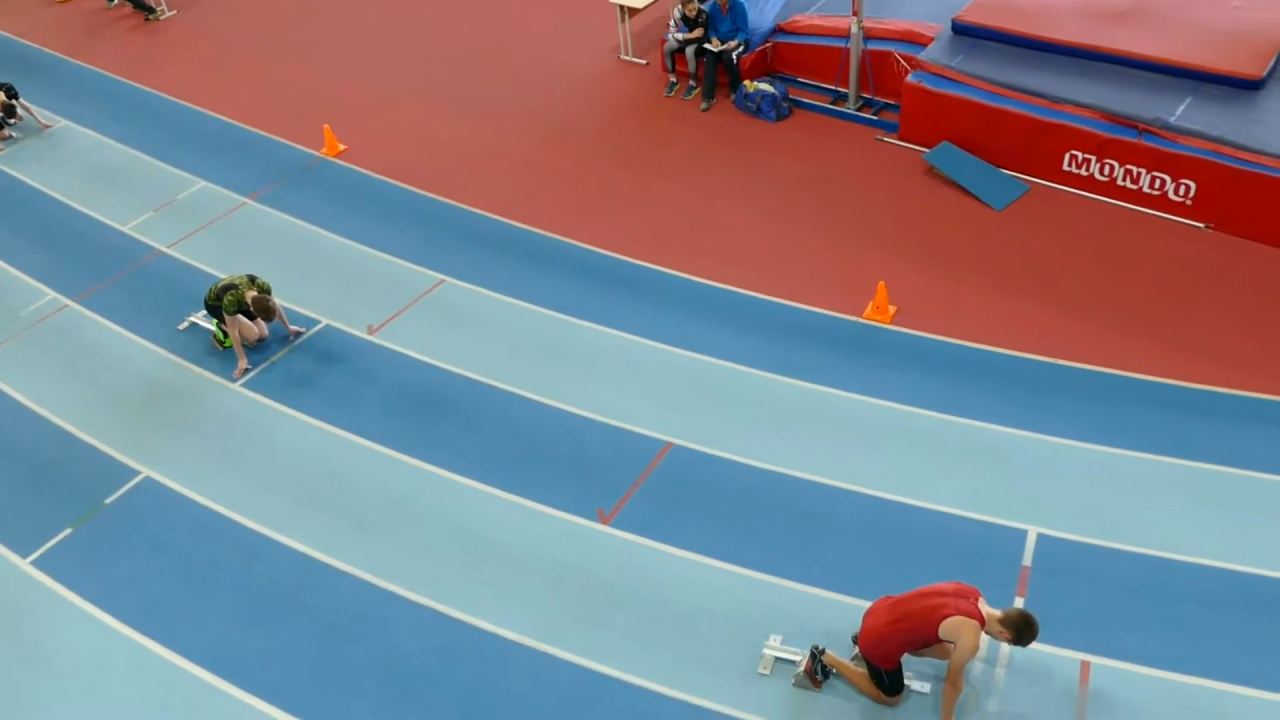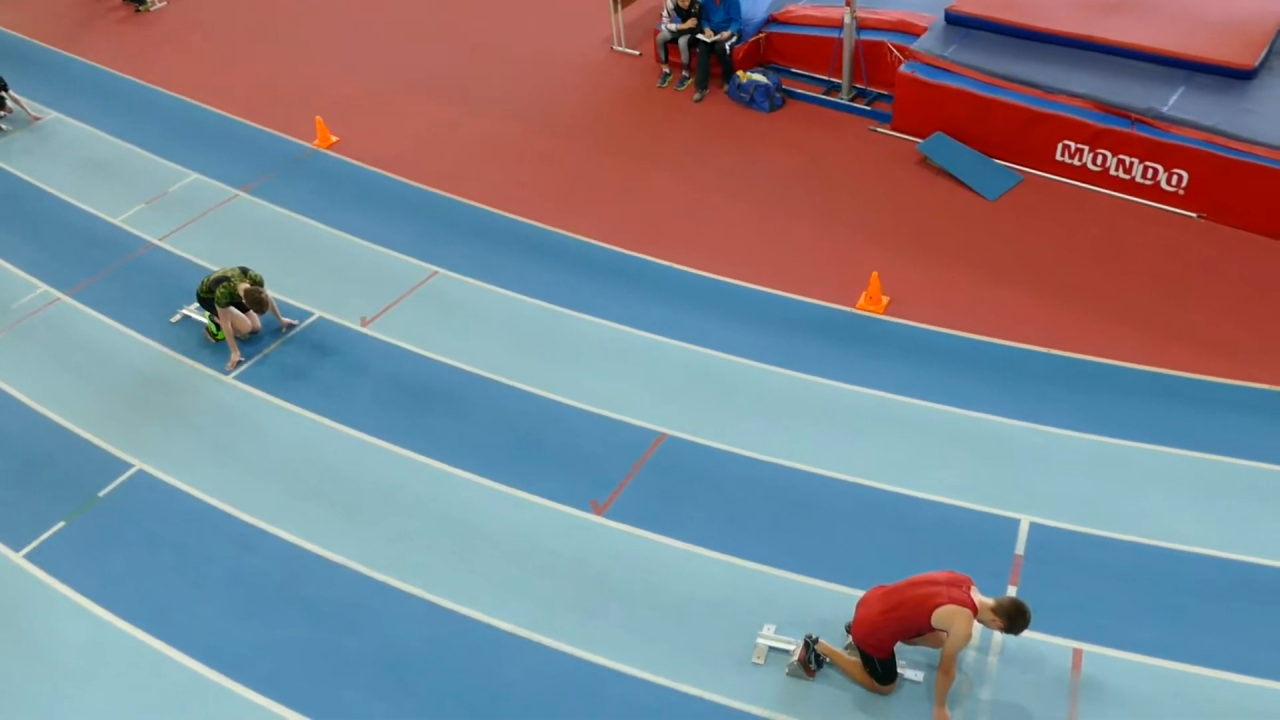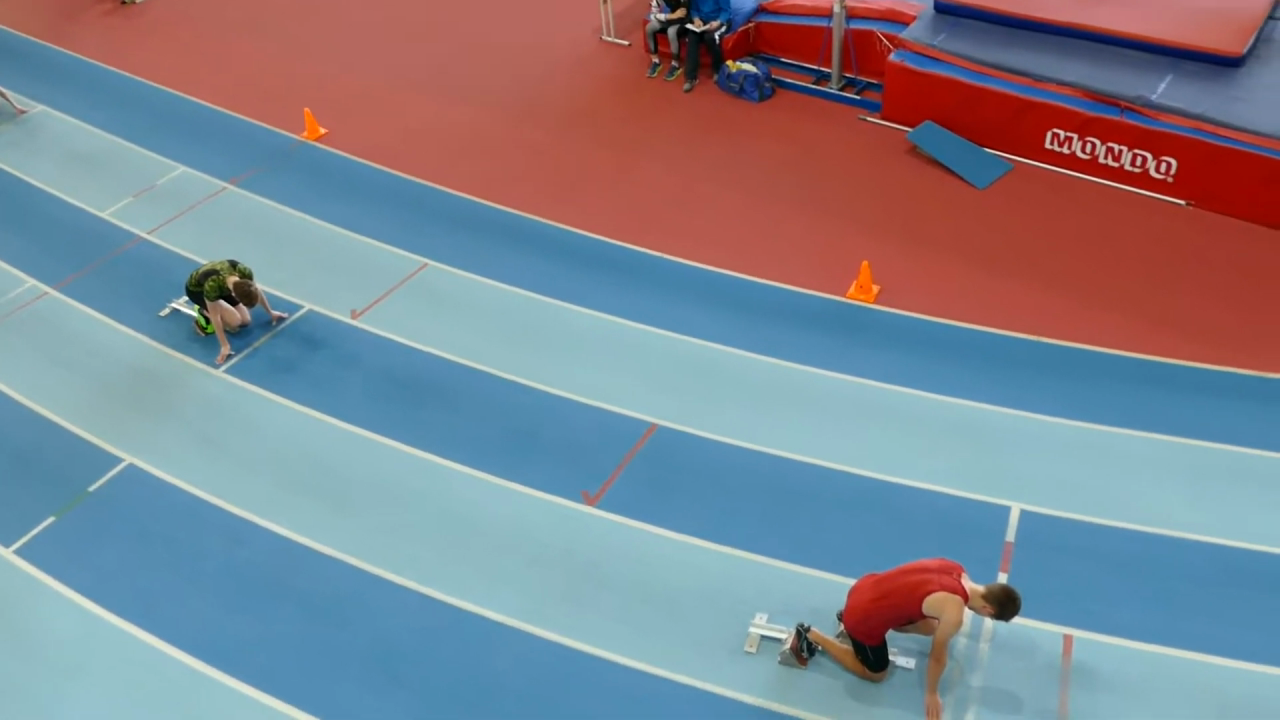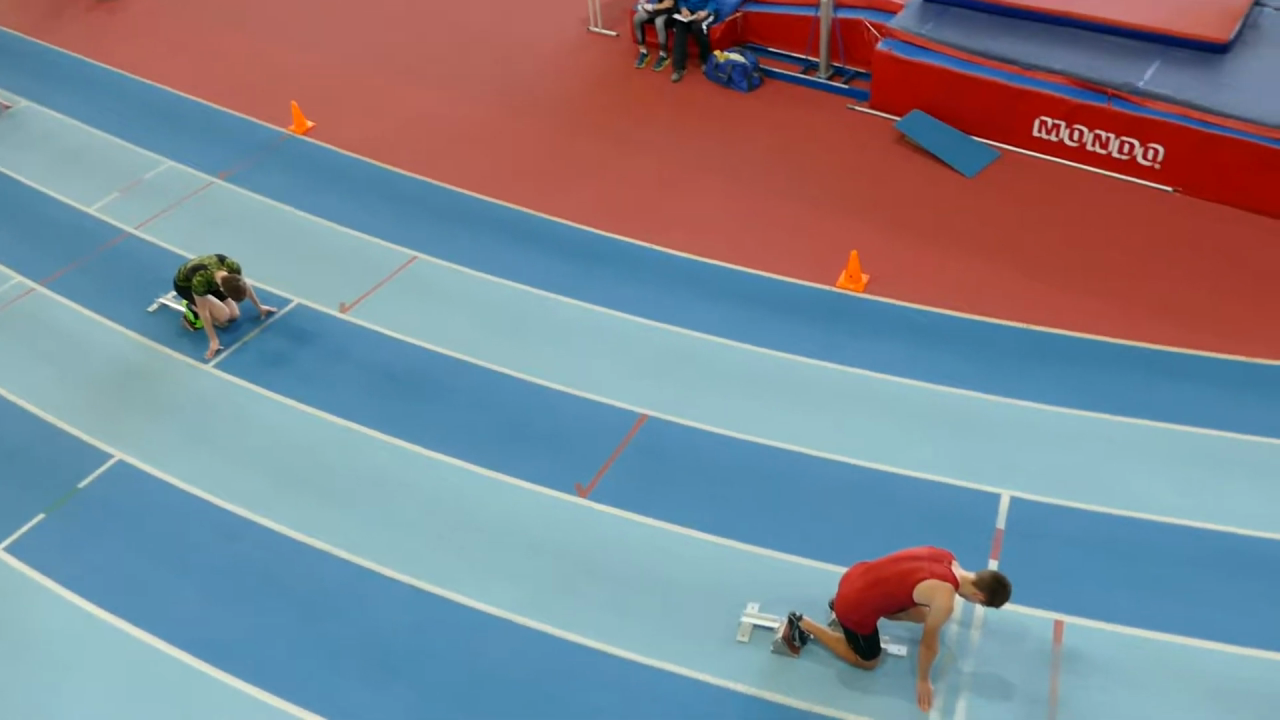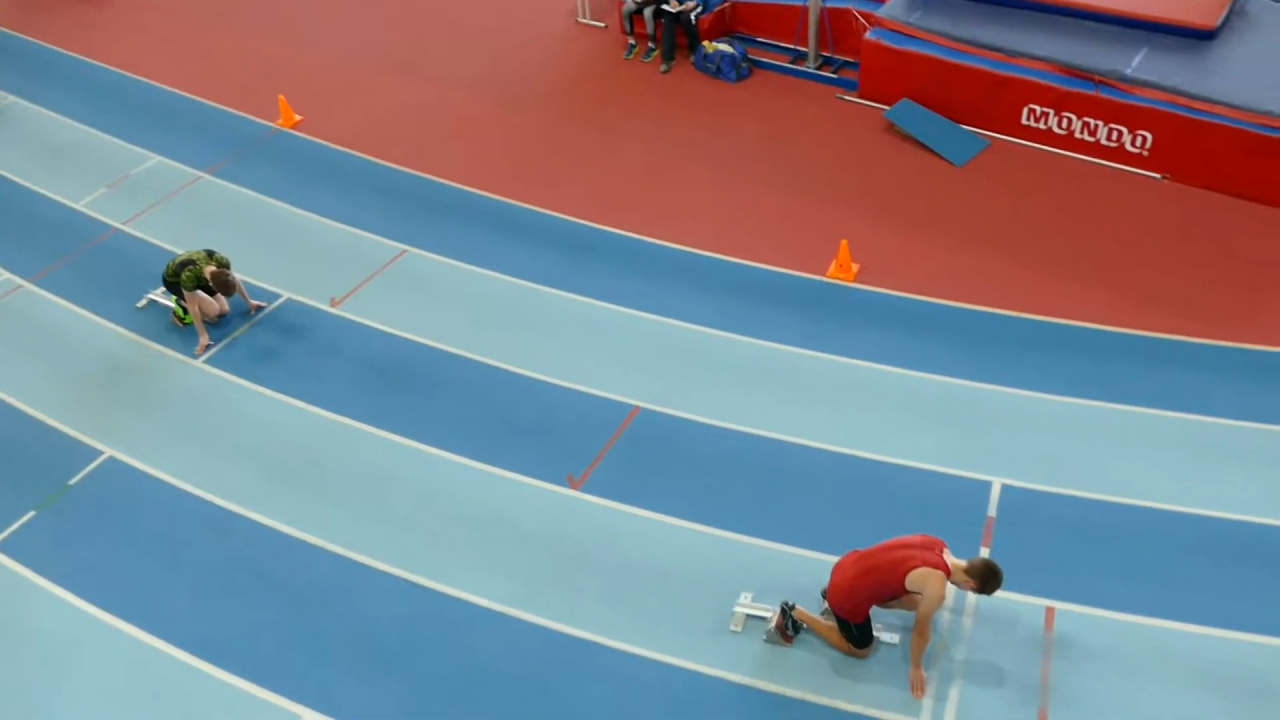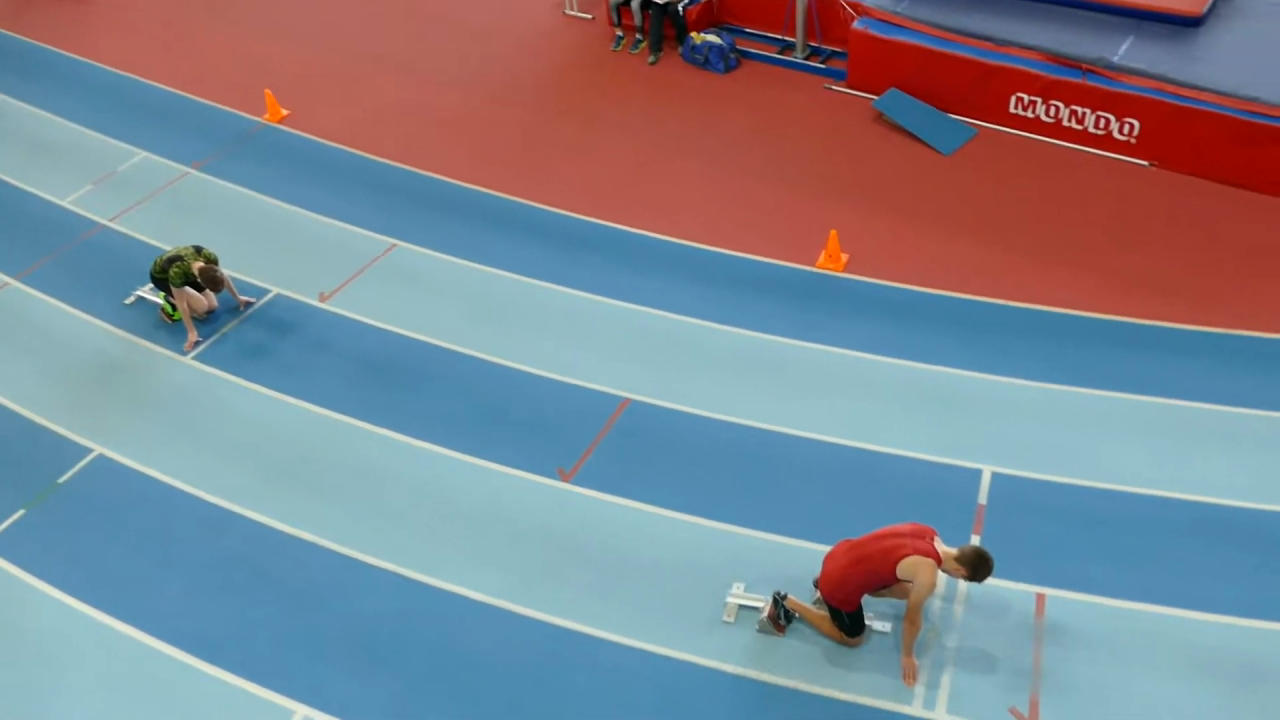
dt=0.1s
person 1, frame 1
left shoulder: (974, 596)
right shoulder: (970, 637)
right elbow: (953, 681)
left wrist: (956, 655)
left hip: (882, 609)
right hip: (878, 639)
left knee: (944, 651)
right knee: (890, 698)
right ankle: (825, 658)
person 1, frame 2
left shoulder: (967, 584)
right shoulder: (963, 626)
right elbow: (946, 670)
left wrist: (948, 641)
left hip: (875, 599)
right hip: (872, 629)
left knee: (938, 639)
right knee: (884, 686)
right ankle: (818, 648)
person 1, frame 3
left shoulder: (958, 571)
right shoulder: (954, 613)
right elbow: (937, 657)
left wrist: (939, 629)
right wrist: (931, 694)
left hip: (866, 587)
right hip: (863, 616)
left knee: (929, 627)
right knee: (876, 674)
right ankle: (810, 636)
person 1, frame 4
left shoulder: (948, 558)
right shoulder: (945, 600)
right elbow: (929, 644)
left wrist: (930, 617)
right wrist: (923, 681)
left hip: (857, 575)
right hip: (855, 605)
left knee: (921, 614)
right knee: (868, 661)
right ankle: (802, 625)
person 1, frame 5
left shoulder: (939, 547)
right shoulder: (937, 588)
right elbow: (920, 632)
left wrist: (923, 605)
right wrist: (915, 668)
left hip: (849, 564)
right hip: (847, 593)
left knee: (912, 602)
right knee: (861, 650)
right ankle: (795, 614)
person 1, frame 6
left shoulder: (930, 535)
right shoulder: (927, 576)
right elbow: (912, 620)
left wrist: (914, 593)
right wrist: (907, 656)
left hip: (841, 554)
right hip: (839, 583)
left knee: (904, 590)
right knee: (853, 639)
right ankle: (787, 604)
